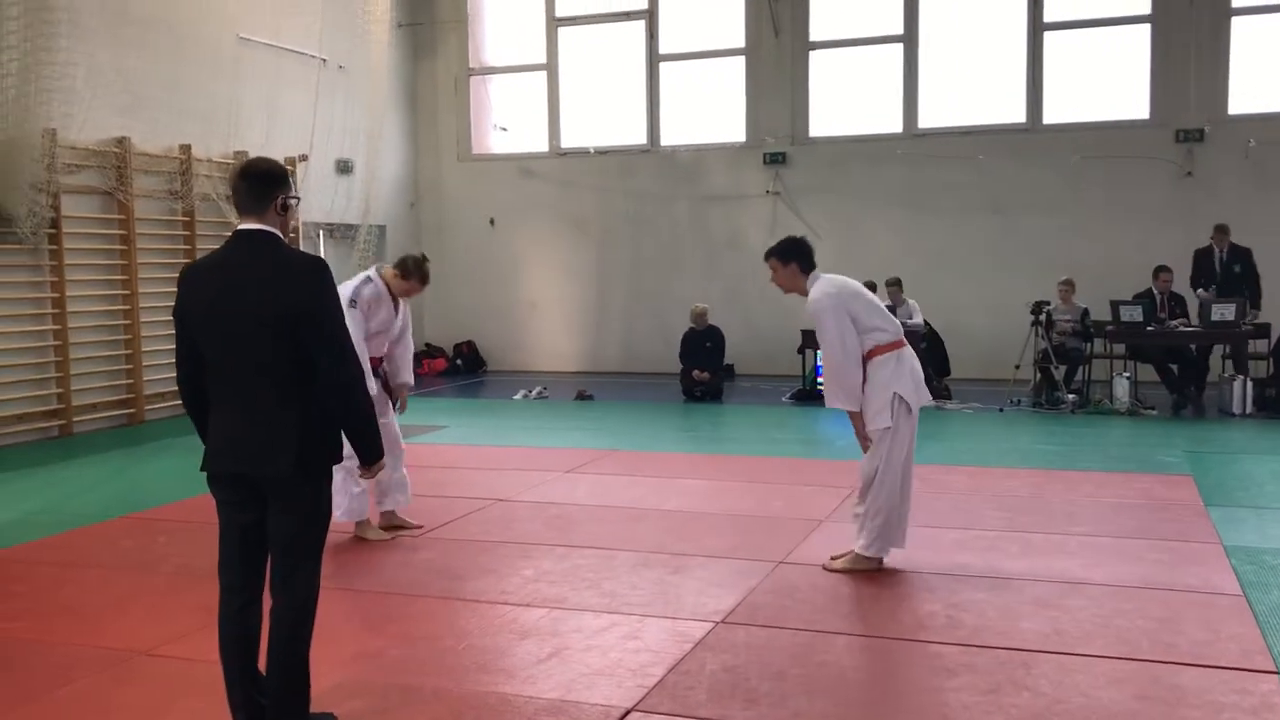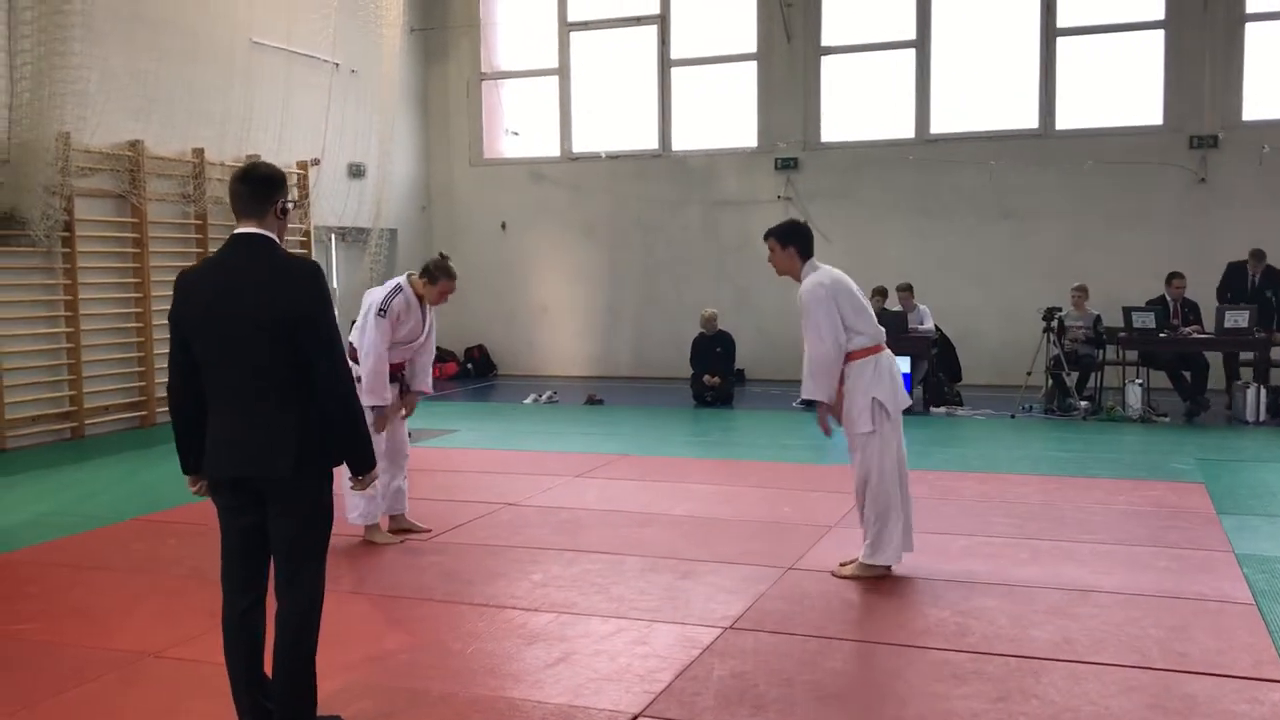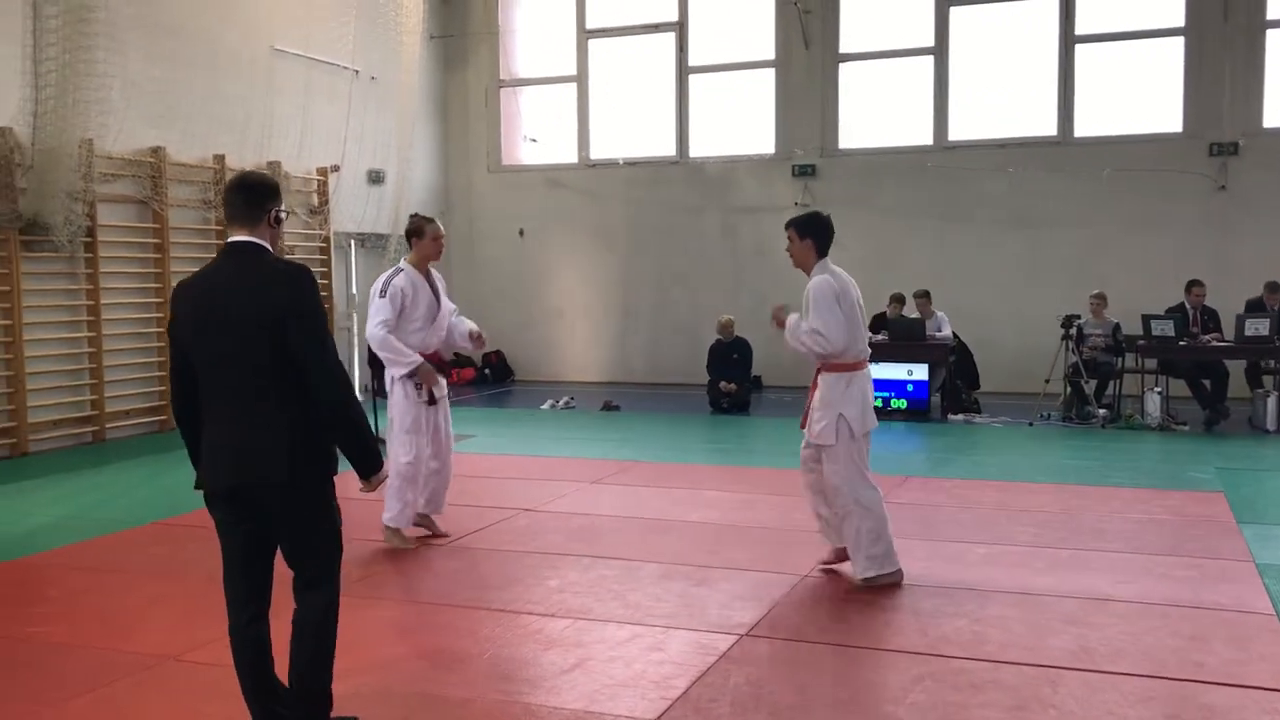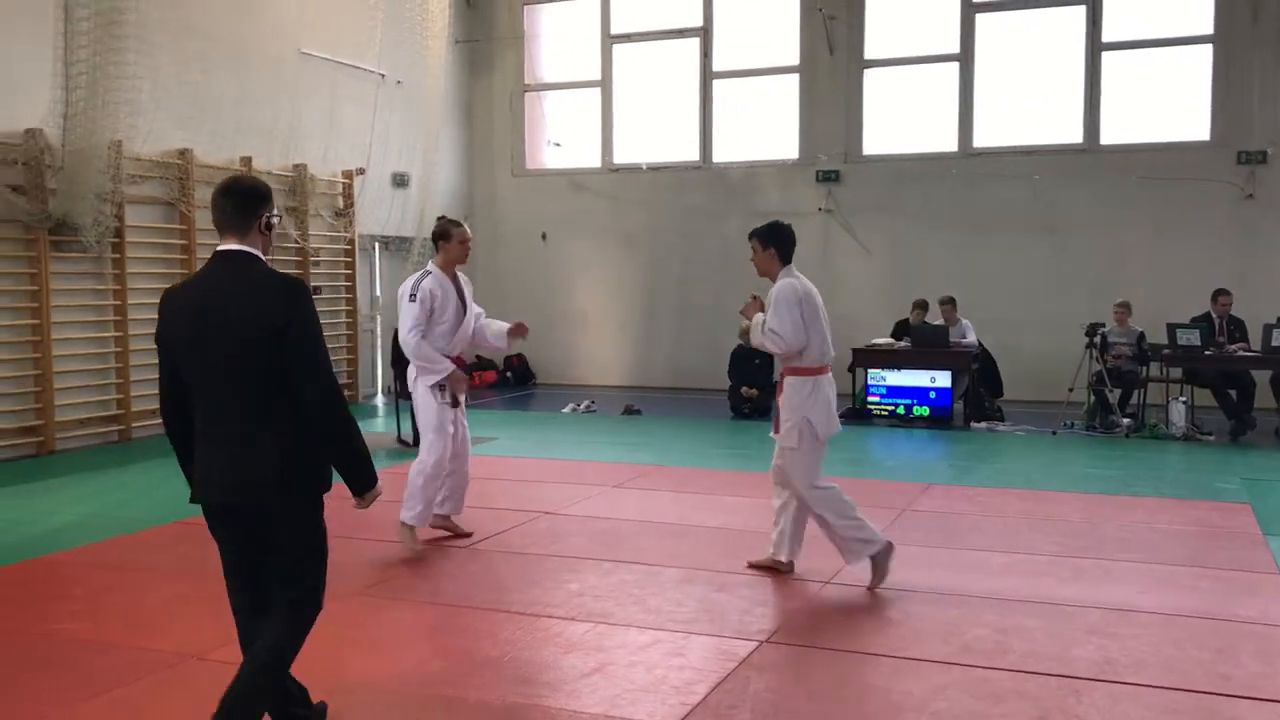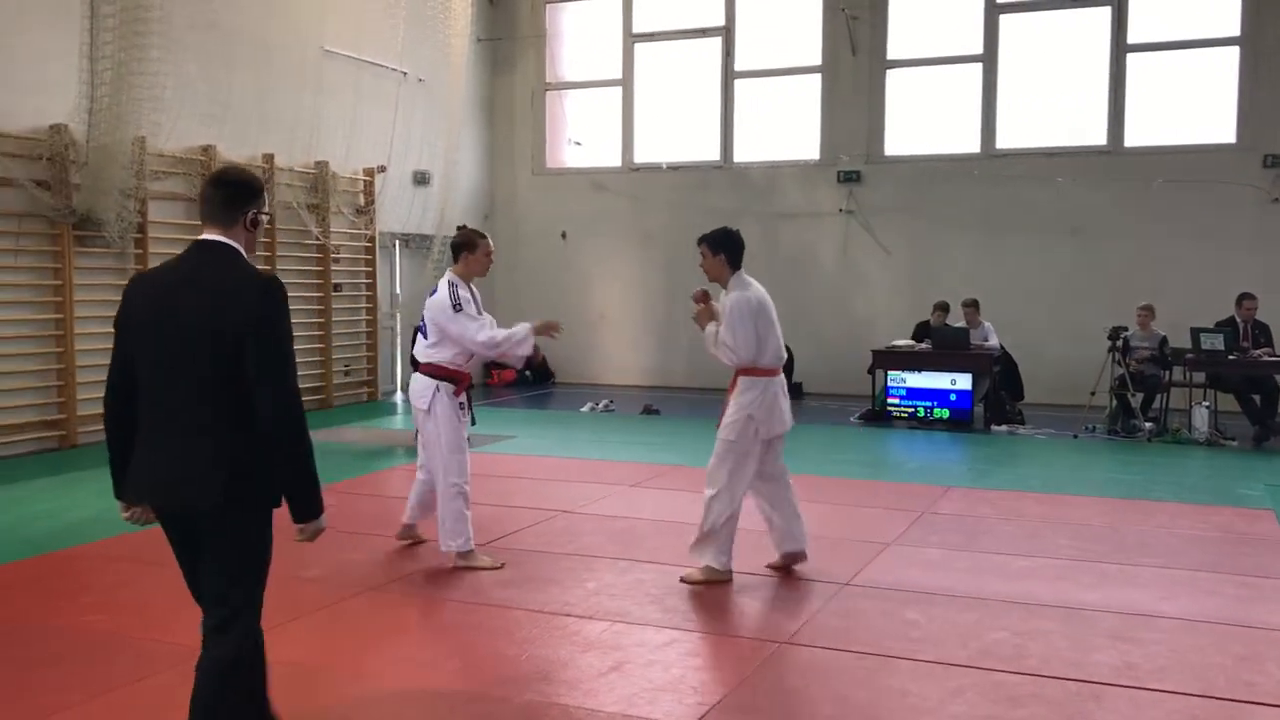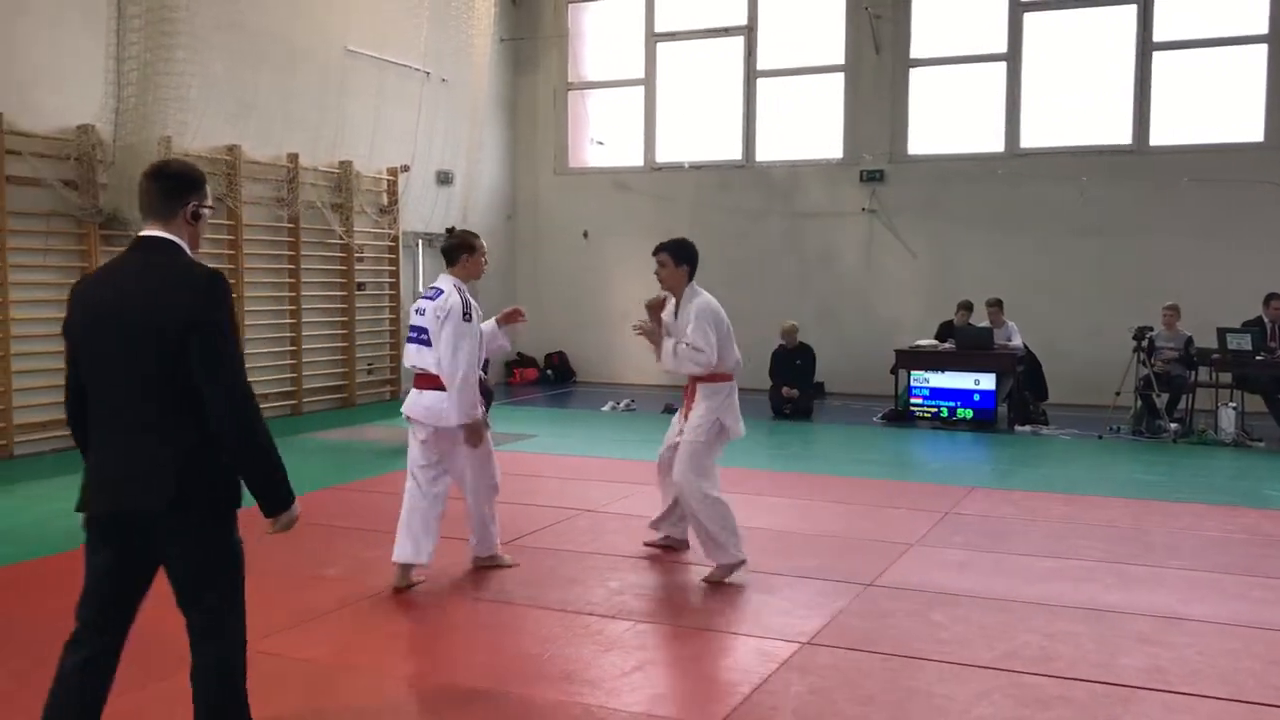
dt=0.4s
person 1, frame 1
left shoulder: (196, 278)
right shoulder: (305, 272)
left elbow: (189, 378)
right elbow: (340, 371)
right wrist: (368, 444)
left hip: (229, 455)
right hip: (296, 455)
left knee: (237, 587)
right knee: (293, 588)
person 1, frame 2
left shoulder: (192, 282)
right shoulder: (300, 275)
left elbow: (182, 385)
right elbow: (333, 377)
left wrist: (192, 458)
right wrist: (360, 454)
left hip: (227, 460)
right hip: (296, 458)
left knee: (241, 590)
right knee: (297, 590)
person 1, frame 3
left shoulder: (189, 292)
right shoulder: (290, 281)
left elbow: (183, 395)
right elbow: (328, 381)
right wrist: (367, 458)
left hip: (223, 468)
right hip: (292, 464)
left knee: (245, 599)
right knee: (317, 584)
person 1, frame 4
left shoulder: (176, 301)
right shoulder: (284, 293)
left elbow: (172, 406)
right elbow: (322, 396)
right wrist: (361, 475)
left hip: (218, 480)
right hip: (284, 477)
left knee: (256, 608)
right knee: (295, 605)
person 1, frame 5
left shoulder: (144, 288)
right shoulder: (258, 291)
left elbow: (119, 398)
right elbow: (280, 409)
left wrist: (128, 482)
right wrist: (307, 502)
left hip: (166, 483)
right hip: (233, 486)
left knee: (223, 612)
right knee: (231, 624)
person 1, frame 6
left shoulder: (90, 289)
right shoulder: (200, 286)
left elbow: (76, 400)
right elbow: (231, 404)
right wrist: (277, 495)
left hip: (112, 491)
right hip: (190, 491)
left knee: (96, 634)
right knee: (215, 632)
person 2, frame 1
left shoulder: (820, 300)
right shoulder: (829, 287)
left elbow: (843, 358)
left wrist: (855, 413)
right wrist: (859, 408)
left hip: (888, 376)
right hip: (892, 371)
left knee: (882, 466)
right knee: (887, 465)
left ankle: (869, 552)
right ankle: (872, 545)
person 2, frame 2
left shoulder: (813, 287)
right shoulder: (825, 277)
left elbow: (826, 348)
left wrist: (822, 399)
right wrist: (828, 394)
left hip: (866, 377)
right hip: (872, 370)
left knee: (874, 469)
right knee: (884, 467)
left ankle: (877, 558)
right ankle: (881, 551)
person 2, frame 3
left shoulder: (821, 284)
right shoulder: (834, 278)
left elbow: (828, 341)
left wrist: (790, 324)
right wrist: (796, 320)
left hip: (839, 389)
right hip: (840, 385)
left knee: (849, 483)
right knee: (816, 466)
left ankle: (880, 566)
right ankle: (843, 543)
person 2, frame 4
left shoulder: (785, 289)
right shoulder: (797, 285)
left elbow: (786, 343)
left wrist: (758, 318)
right wrist: (764, 316)
left hip: (803, 391)
right hip: (807, 387)
left knee: (807, 484)
right knee: (786, 475)
left ankle: (872, 546)
right ankle: (783, 554)
person 2, frame 5
left shoulder: (740, 298)
right shoulder: (744, 290)
left elbow: (736, 353)
left wrist: (707, 325)
right wrist: (713, 314)
left hip: (752, 392)
right hip: (764, 388)
left knee: (723, 478)
right knee: (767, 472)
left ankle: (715, 563)
right ankle: (792, 545)
person 2, frame 6
left shoulder: (701, 307)
right shoulder: (675, 304)
left elbow: (700, 360)
right elbow: (666, 354)
left wrist: (663, 339)
right wrist: (655, 322)
left hip: (714, 397)
right hip: (697, 395)
left knee: (691, 479)
right knee: (668, 465)
left ankle: (729, 554)
right ankle: (672, 533)
person 3, frame 1
left shoulder: (399, 296)
right shoulder: (359, 291)
left elbow: (401, 342)
right elbow: (351, 347)
left wrist: (402, 383)
left hip: (373, 372)
left knee: (390, 445)
right knee: (351, 449)
left ankle: (389, 512)
right ankle: (360, 520)
person 3, frame 2
left shoulder: (425, 303)
right shoulder: (387, 300)
left elbow: (424, 348)
right elbow: (372, 355)
left wrist: (415, 392)
right wrist: (379, 403)
left hip: (392, 375)
right hip: (367, 377)
left knee: (397, 450)
left ankle: (396, 515)
right ankle: (370, 523)
person 3, frame 3
left shoulder: (435, 279)
right shoulder: (394, 282)
left elbow: (448, 318)
right elbow: (377, 333)
left wrist: (470, 332)
right wrist: (415, 364)
left hip: (432, 375)
right hip: (408, 378)
left knee: (440, 450)
right knee: (409, 453)
left ankle: (423, 513)
right ankle: (393, 523)
person 3, frame 4
left shoulder: (461, 282)
right shoulder: (421, 286)
left elbow: (475, 325)
right elbow: (410, 340)
left wrist: (507, 332)
right wrist: (448, 370)
left hip: (451, 378)
right hip: (429, 377)
left knee: (458, 453)
right knee: (435, 453)
left ankle: (442, 514)
right ankle: (410, 521)
person 3, frame 5
left shoulder: (463, 290)
right shoulder: (449, 296)
left elbow: (483, 333)
right elbow: (482, 340)
left wrist: (524, 336)
right wrist: (531, 334)
left hip: (438, 387)
right hip: (438, 390)
left knee: (434, 464)
right knee: (452, 472)
left ankle: (410, 522)
right ankle: (462, 550)
person 3, frame 6
left shoulder: (430, 296)
right shoulder: (459, 300)
right elbow: (458, 366)
left wrist: (498, 324)
right wrist: (472, 417)
left hip: (419, 400)
right hip: (449, 404)
left knee: (423, 485)
right knee: (481, 482)
left ankle: (405, 567)
right ankle: (485, 553)
